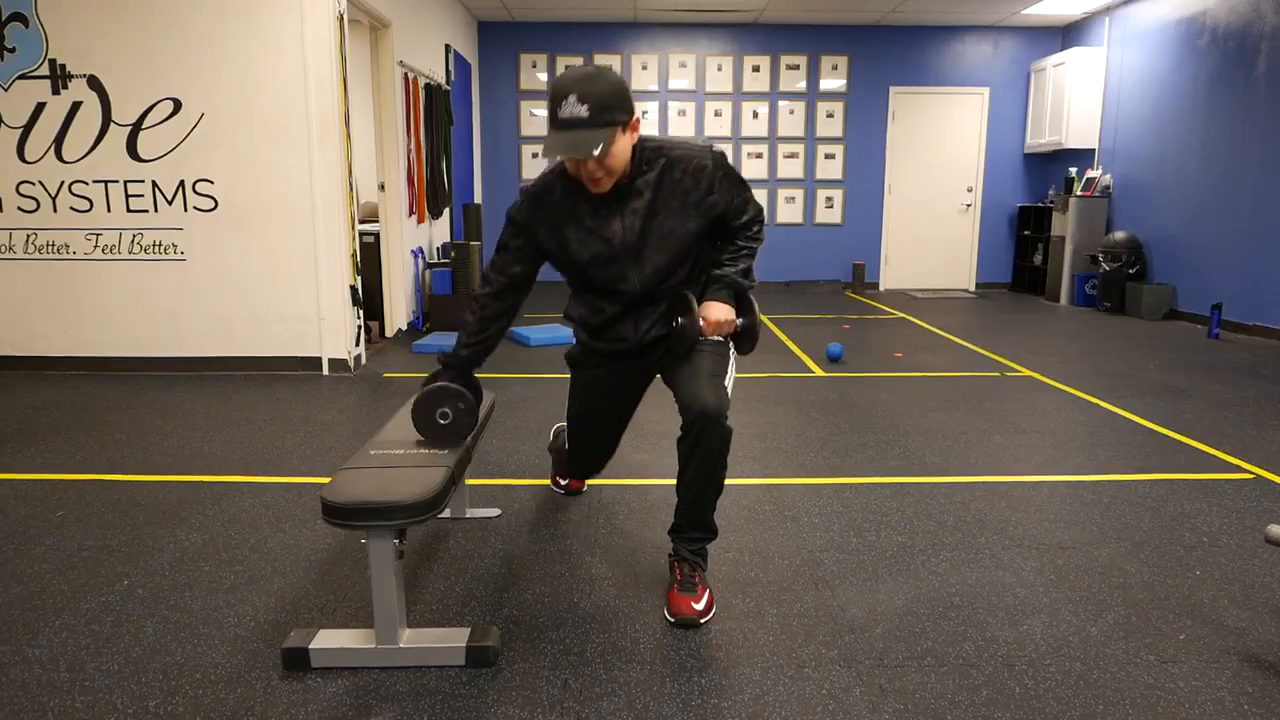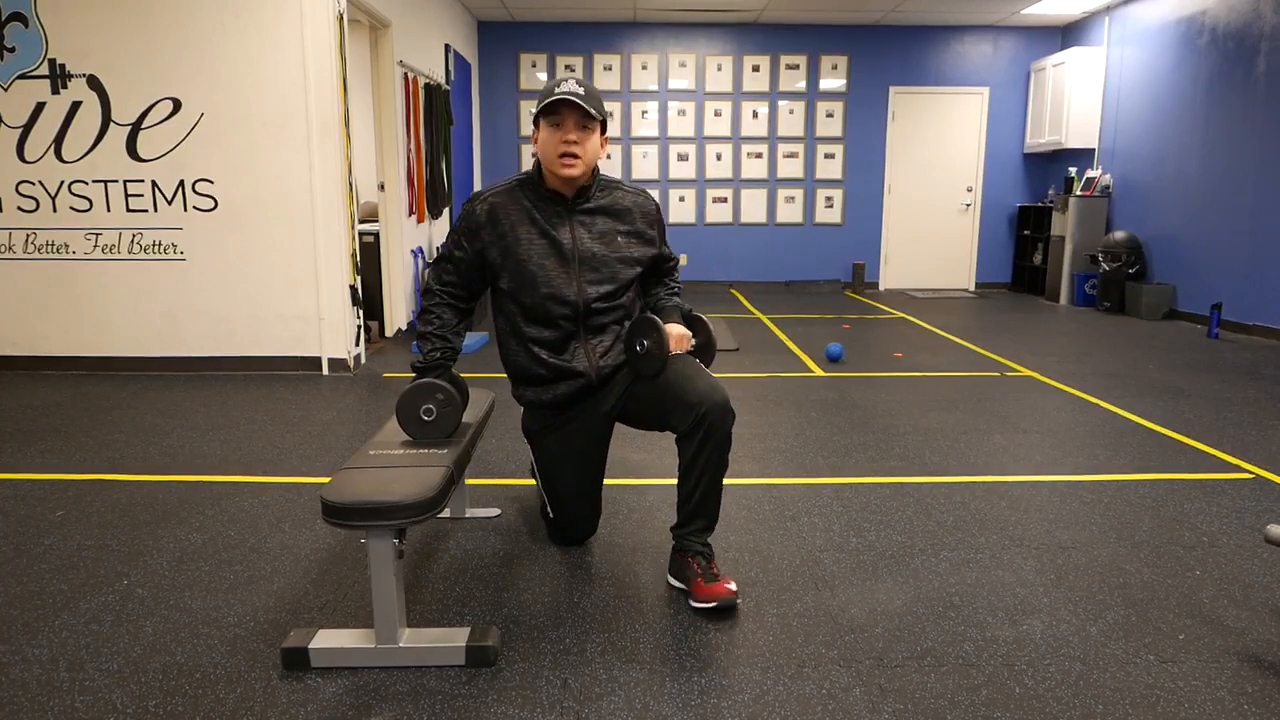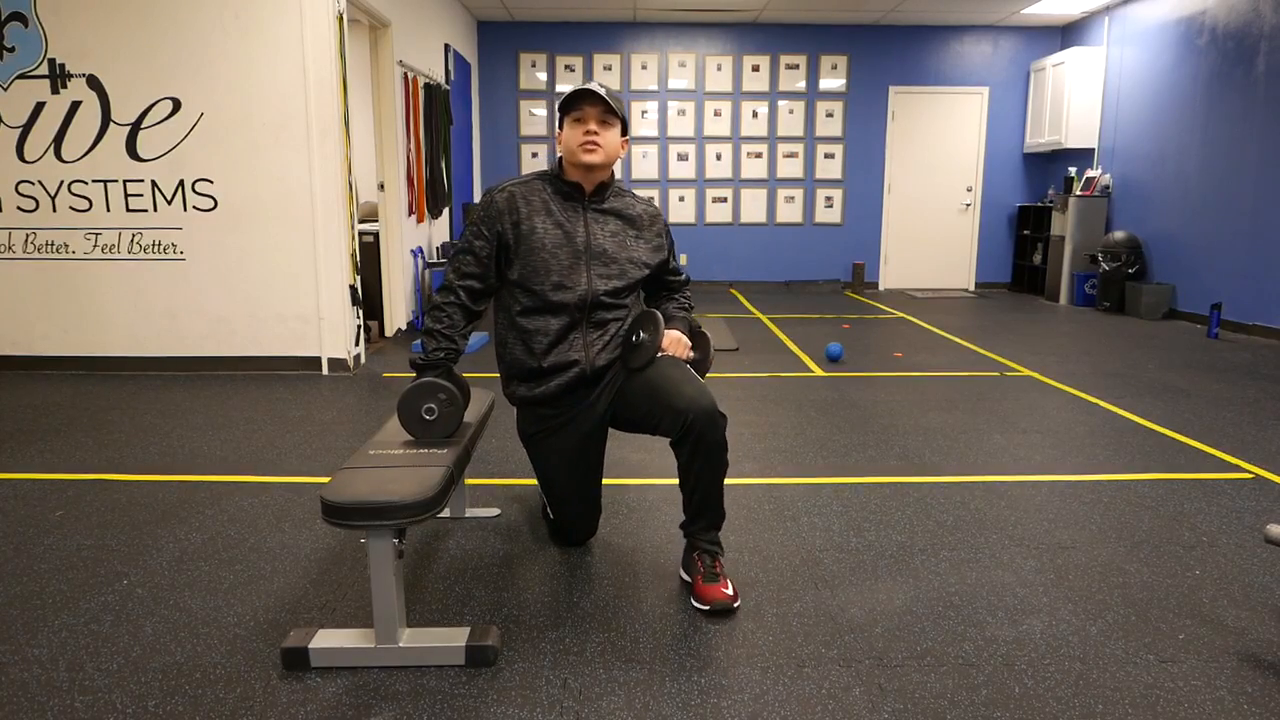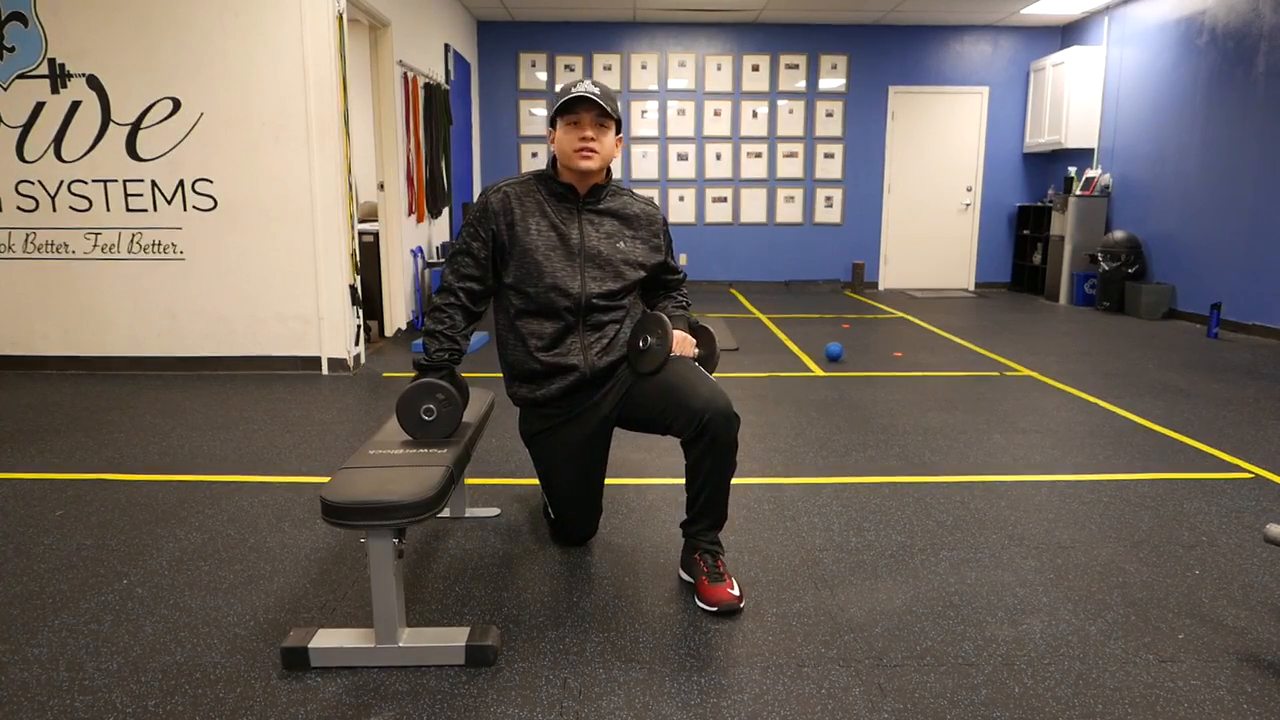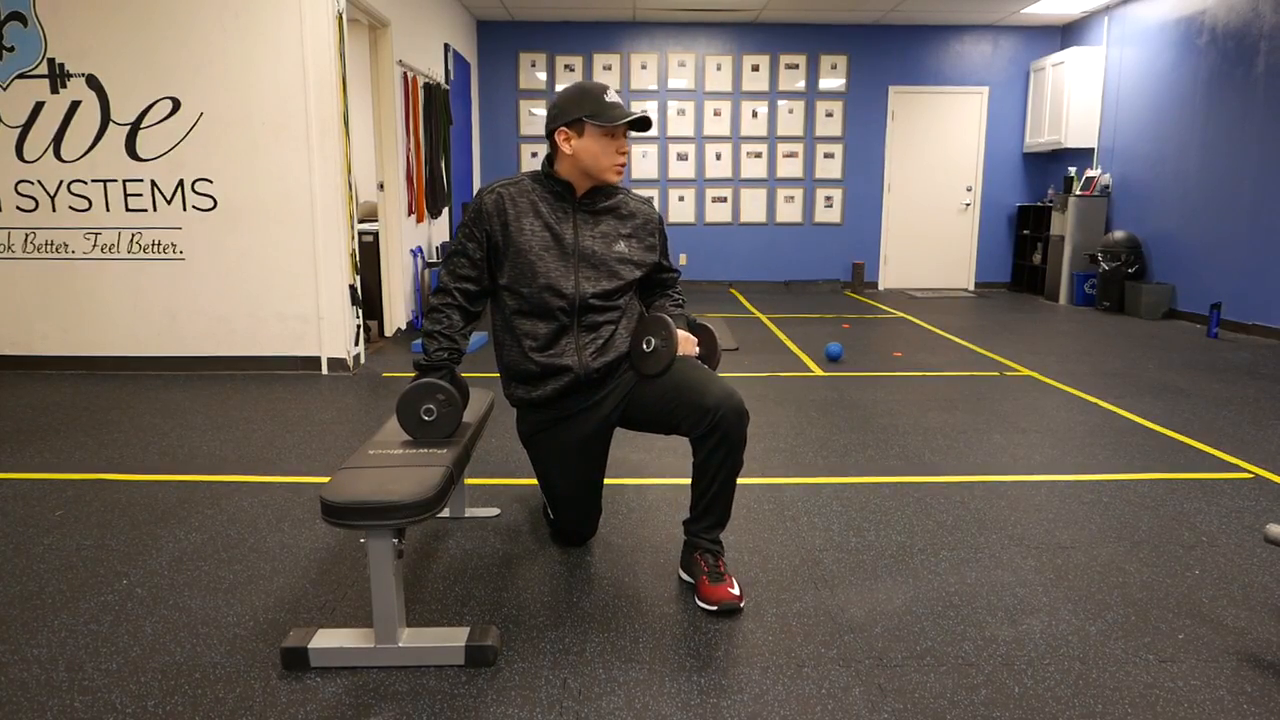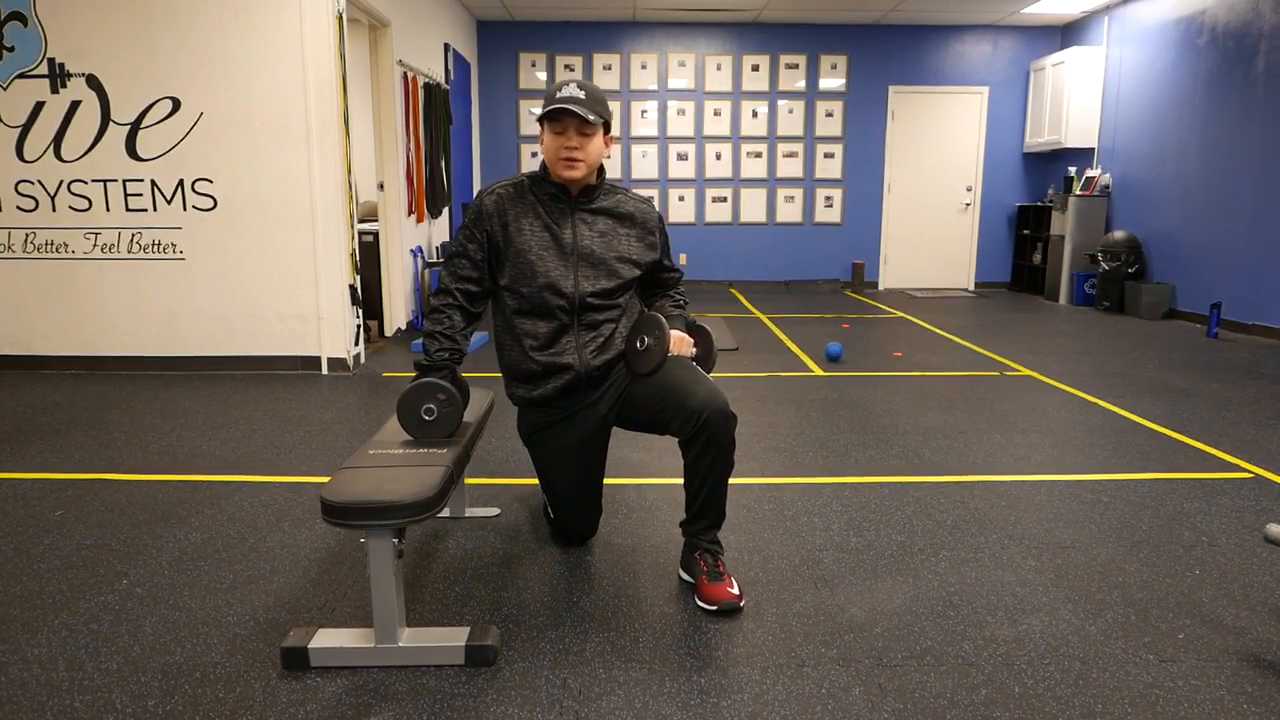
dt=0.7s
person 1, frame 1
left shoulder: (696, 167)
right shoulder: (543, 200)
left elbow: (745, 222)
right elbow: (503, 285)
left wrist: (721, 293)
right wrist: (458, 366)
right hip: (606, 341)
left knee: (706, 413)
right knee: (587, 452)
left ankle: (689, 558)
right ankle: (563, 452)
person 1, frame 2
left shoulder: (636, 208)
right shoulder: (491, 212)
left elbow: (662, 273)
right elbow: (447, 294)
left wrist: (670, 319)
right wrist: (433, 373)
left hip: (631, 360)
right hip: (552, 389)
left knee: (710, 406)
right knee: (571, 528)
left ankle: (690, 551)
right ankle: (551, 466)
person 1, frame 3
left shoulder: (644, 218)
right shoulder: (508, 205)
left elbow: (671, 286)
right elbow: (461, 291)
left wrist: (676, 326)
right wrist: (434, 370)
left hip: (626, 364)
right hip: (547, 390)
left knee: (700, 413)
right knee: (572, 530)
left ankle: (702, 549)
right ankle: (561, 476)
person 1, frame 4
left shoulder: (643, 216)
right shoulder: (504, 205)
left elbow: (668, 285)
right elbow: (460, 292)
left wrist: (676, 326)
right wrist: (435, 374)
left hip: (629, 367)
right hip: (550, 394)
left knee: (714, 413)
right knee: (573, 529)
left ankle: (701, 550)
right ankle: (564, 476)
person 1, frame 5
left shoulder: (639, 215)
right shoulder: (500, 206)
left elbow: (662, 285)
right elbow: (457, 294)
left wrist: (674, 326)
right wrist: (435, 374)
left hip: (629, 368)
right hip: (548, 397)
left knee: (723, 409)
right knee: (573, 530)
left ankle: (702, 549)
right ankle: (564, 479)
person 1, frame 6
left shoulder: (637, 215)
right shoulder: (498, 207)
left elbow: (665, 285)
right elbow: (457, 294)
left wrist: (674, 326)
right wrist: (436, 373)
left hip: (627, 366)
right hip: (548, 395)
left knee: (710, 411)
right knee: (573, 529)
left ankle: (702, 552)
right ankle: (565, 476)
